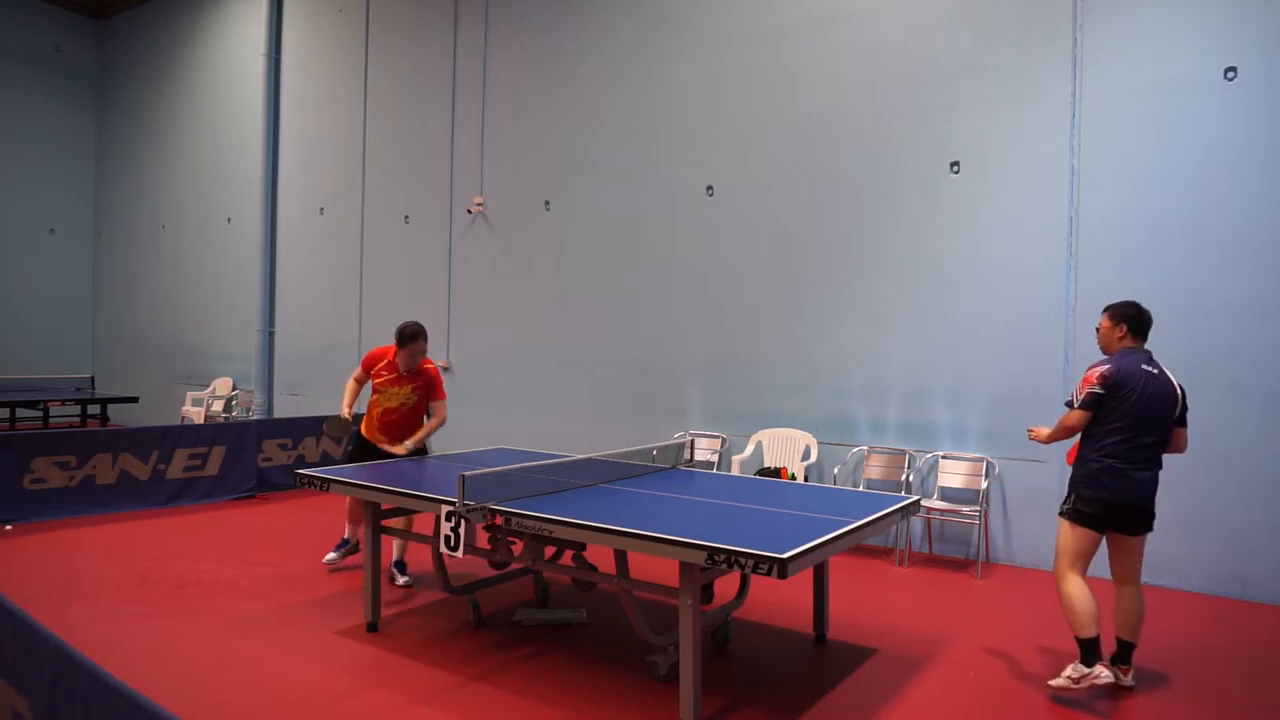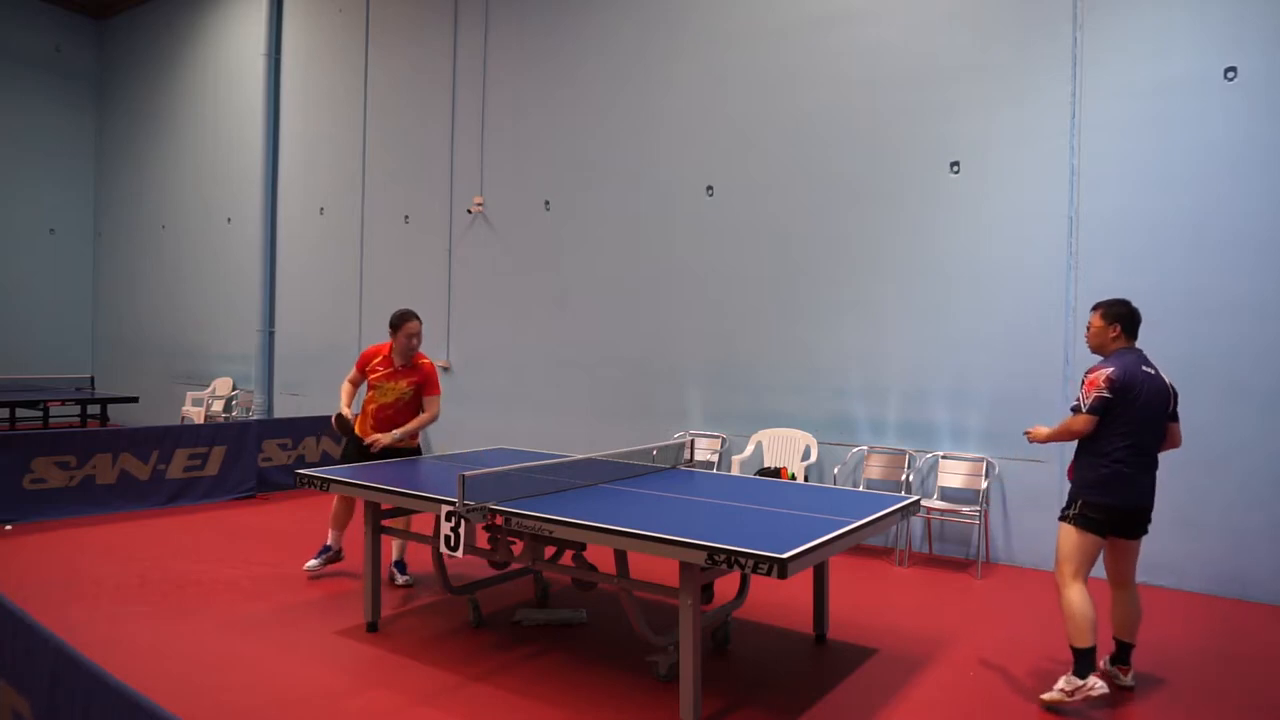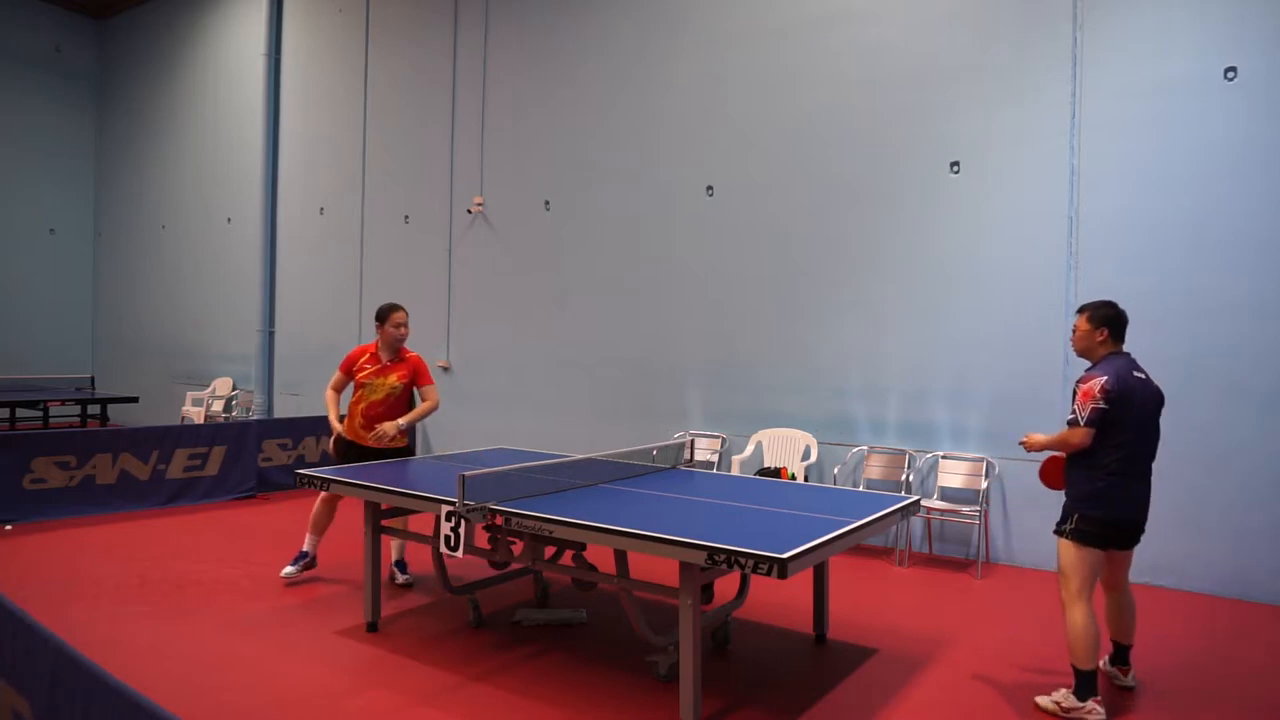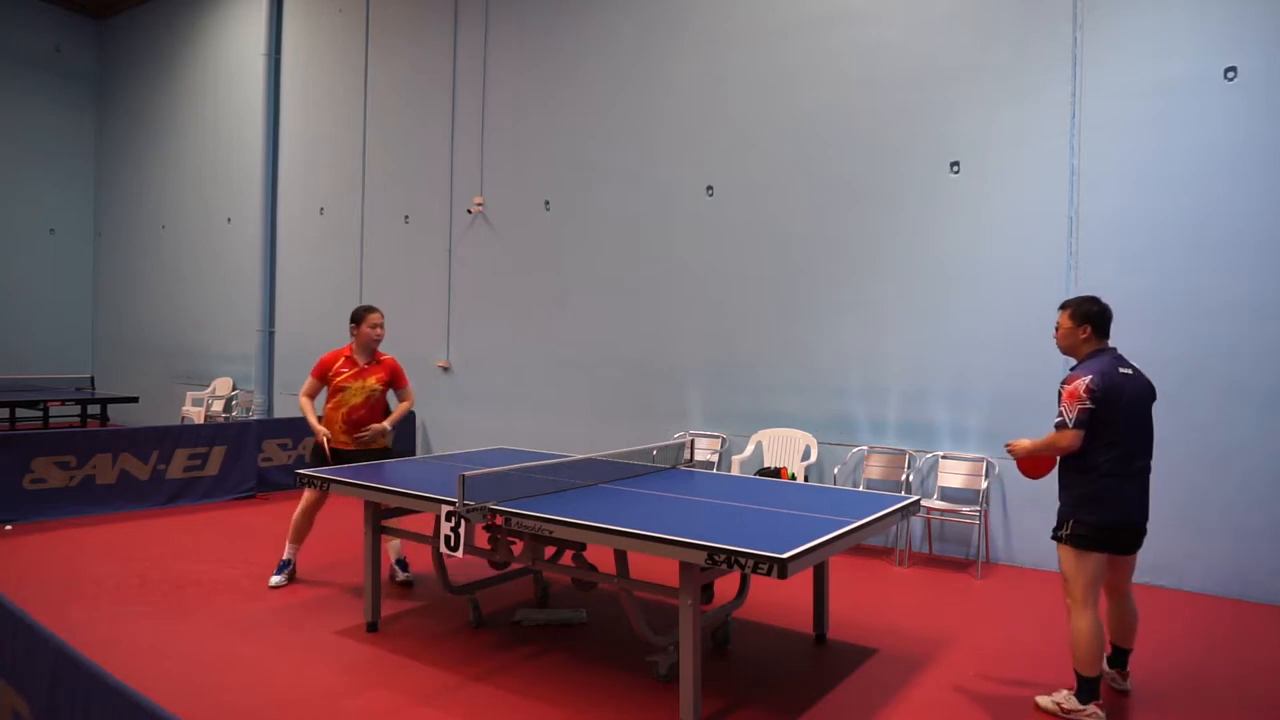
dt=0.2s
person 1, frame 1
left shoulder: (1105, 371)
right shoulder: (1171, 383)
left elbow: (1074, 422)
right elbow: (1178, 443)
left wrist: (1047, 435)
left hip: (1095, 488)
right hip: (1140, 493)
left knee: (1069, 572)
right knee: (1128, 581)
left ankle: (1091, 664)
right ankle: (1122, 665)
person 1, frame 2
left shoulder: (1106, 372)
right shoulder: (1161, 380)
left elbow: (1081, 426)
right elbow: (1172, 439)
left wrist: (1045, 435)
left hip: (1096, 492)
right hip: (1138, 495)
left knee: (1070, 580)
right knee: (1123, 582)
left ankle: (1085, 675)
right ankle: (1121, 665)
person 1, frame 3
left shoulder: (1098, 379)
right shoulder: (1147, 382)
left elbow: (1078, 439)
left wrist: (1042, 443)
left hip: (1092, 504)
right hip: (1133, 504)
left knee: (1075, 598)
right knee: (1117, 586)
right ankle: (1120, 666)
person 1, frame 4
left shoulder: (1083, 379)
right shoulder: (1139, 377)
left elbow: (1067, 442)
left wrist: (1029, 448)
left hip: (1088, 509)
right hip: (1133, 506)
left knee: (1081, 604)
right knee: (1119, 590)
right ankle: (1118, 668)
person 2, frame 1
left shoulder: (430, 373)
right shoulder: (377, 357)
left elbow: (438, 417)
right elbow: (356, 379)
left wrist: (408, 446)
right wrist: (347, 406)
left hip: (405, 447)
right hip: (369, 438)
left ankle: (397, 563)
right ankle: (350, 540)
person 2, frame 2
left shoulder: (425, 368)
right shoulder: (372, 355)
left elbow: (431, 413)
right elbow: (351, 382)
left wrist: (393, 435)
right wrist: (345, 408)
left hip: (402, 446)
right hip: (363, 438)
right knee: (344, 492)
left ankle: (397, 563)
right ankle: (333, 548)
person 2, frame 3
left shoulder: (413, 363)
right shoulder: (357, 356)
left elbow: (432, 402)
right elbow: (333, 389)
left wrist: (399, 424)
right wrist: (333, 420)
left hip: (392, 446)
right hip: (352, 440)
right knee: (329, 496)
left ankle: (397, 563)
right ankle: (307, 554)
person 2, frame 4
left shoulder: (389, 365)
right shoulder: (331, 360)
left elbow: (408, 401)
right elbow: (305, 396)
left wrist: (386, 426)
right wrist: (316, 426)
left hip: (372, 448)
right hip: (332, 445)
right knee: (310, 503)
left ankle: (398, 563)
right ankle: (288, 562)
